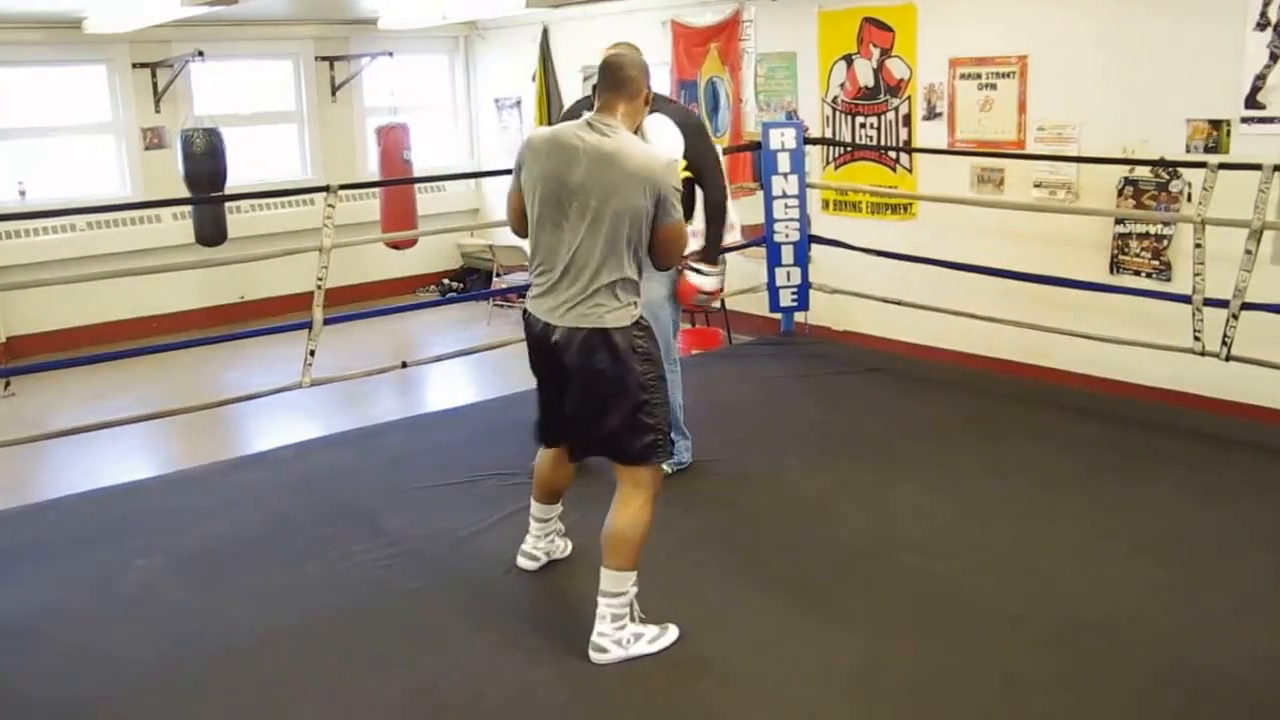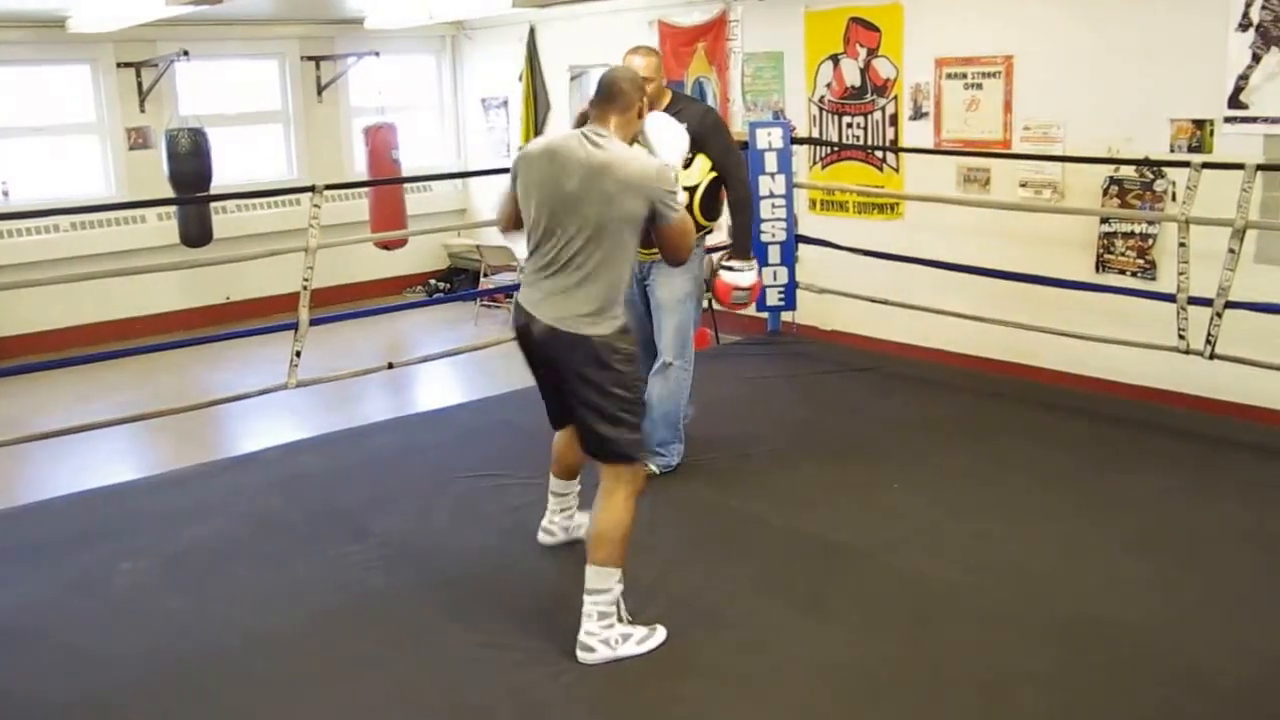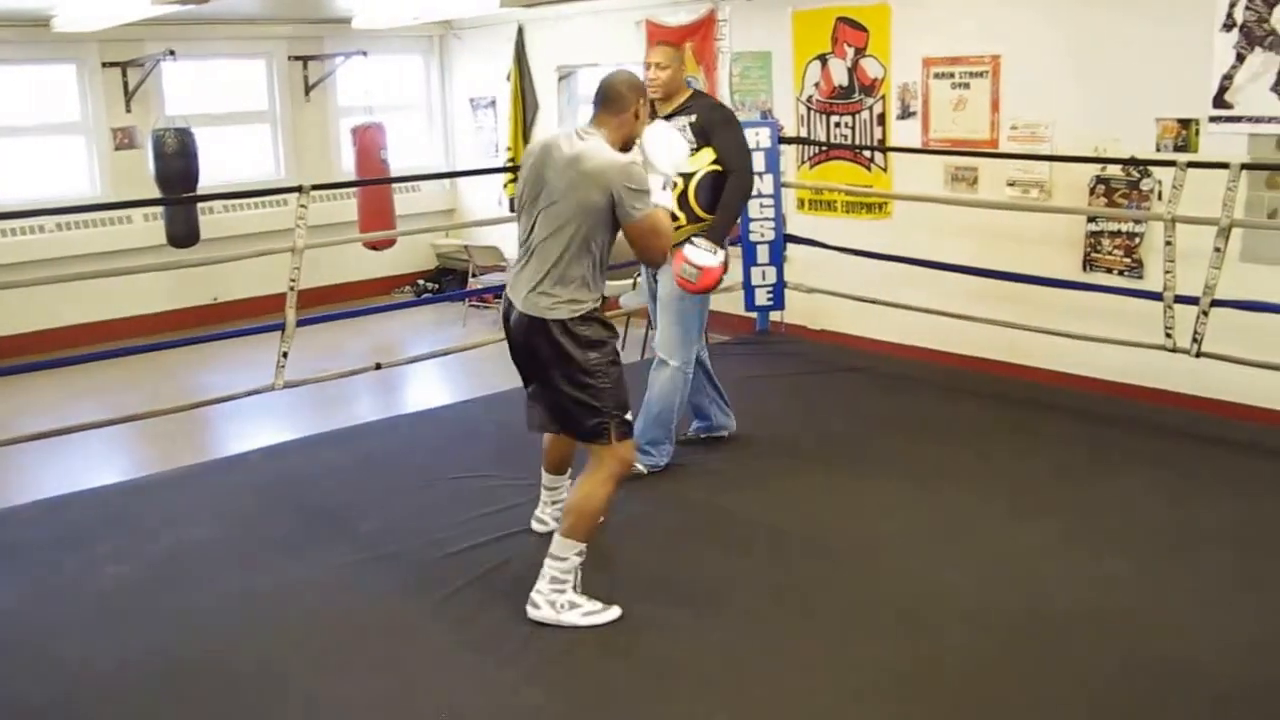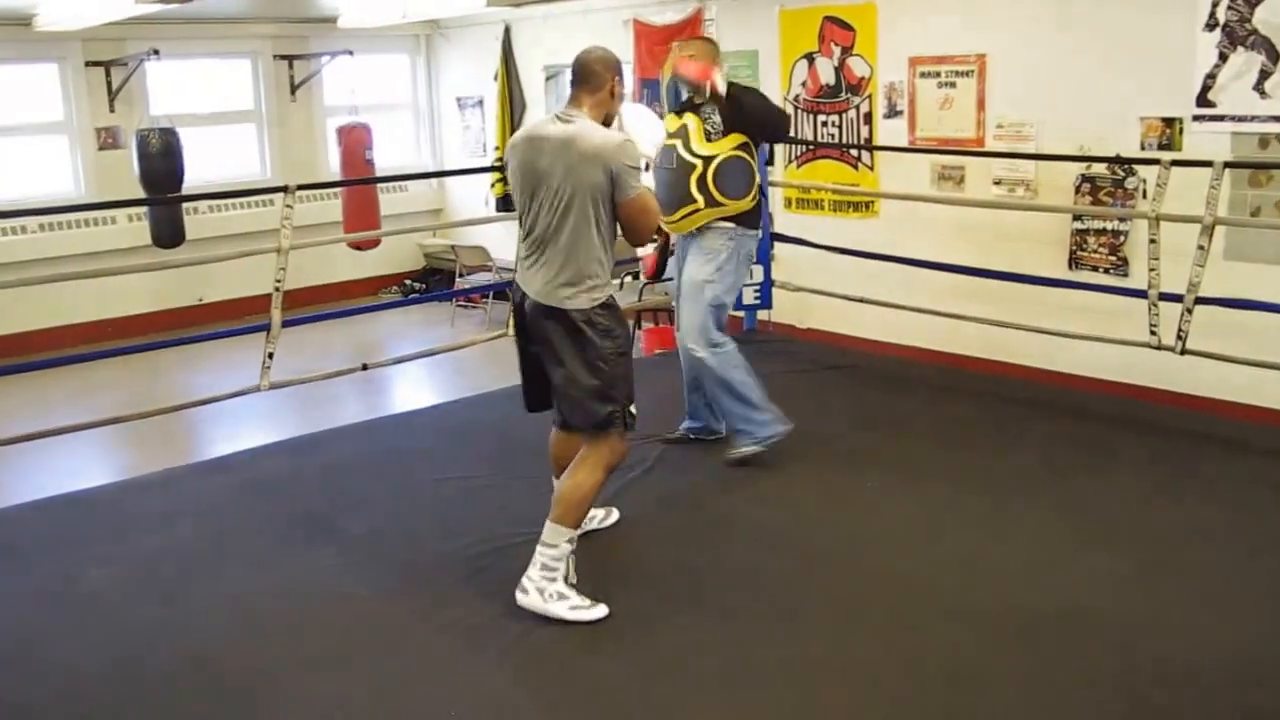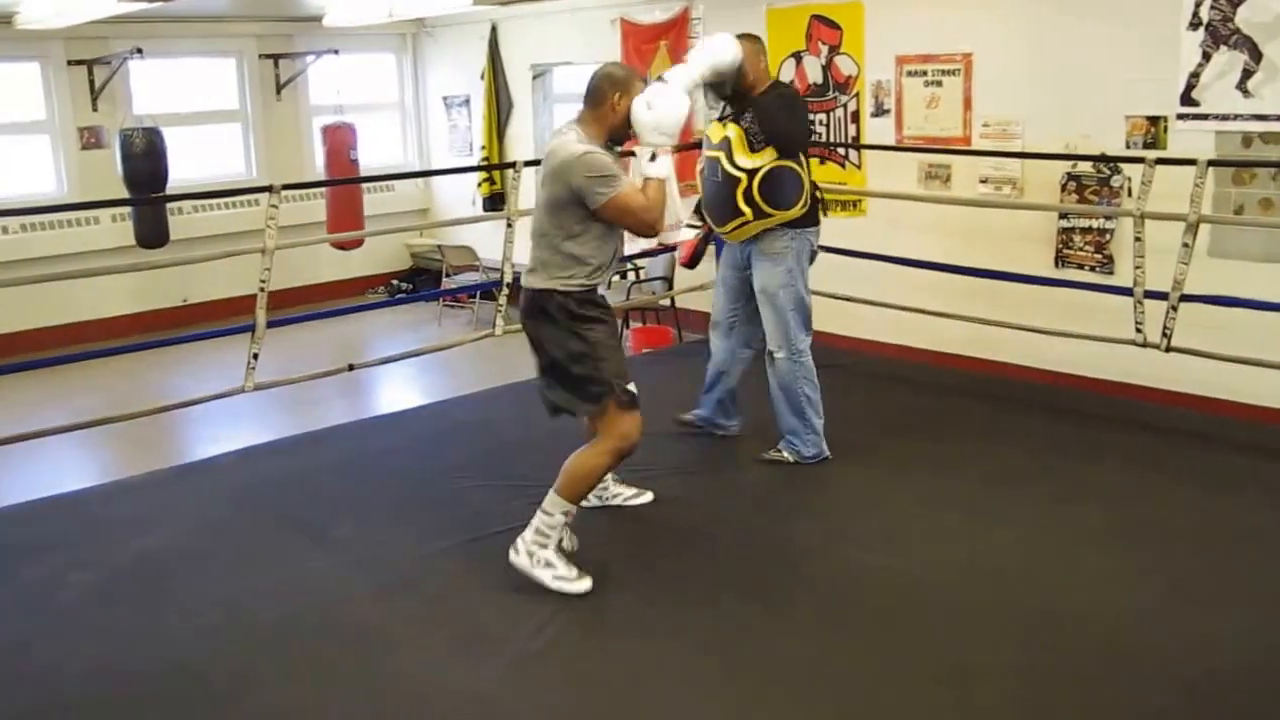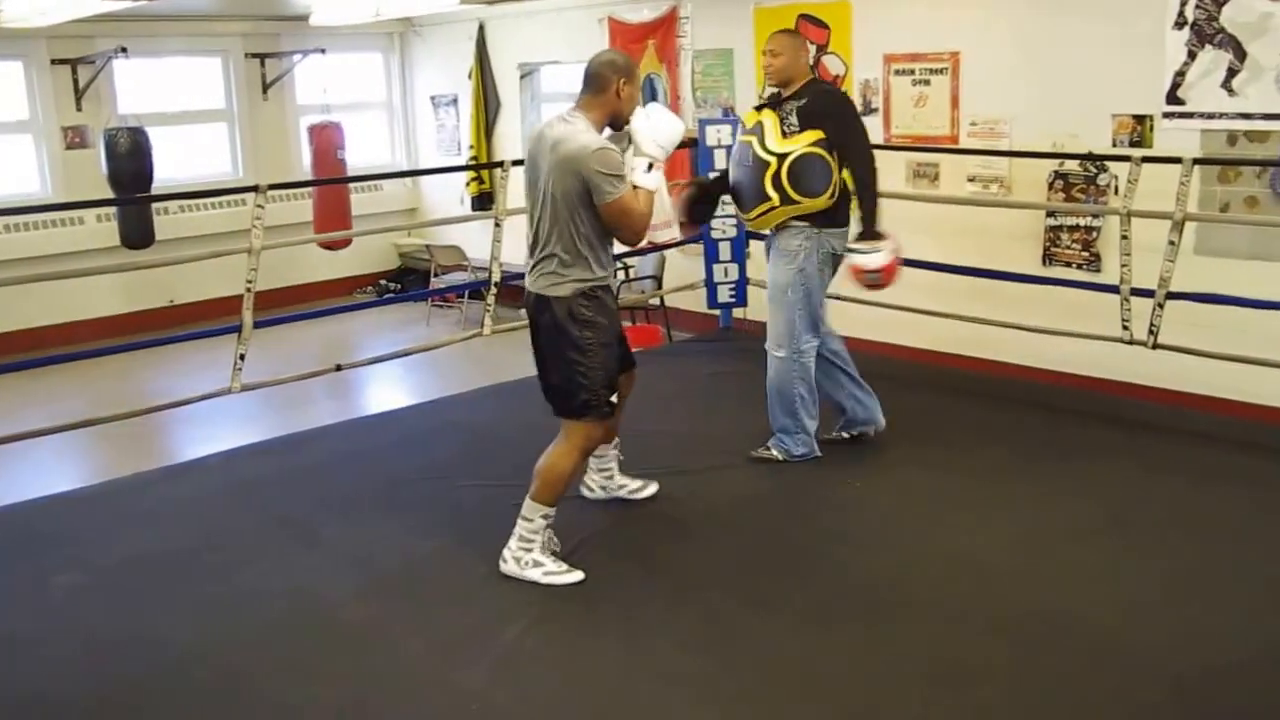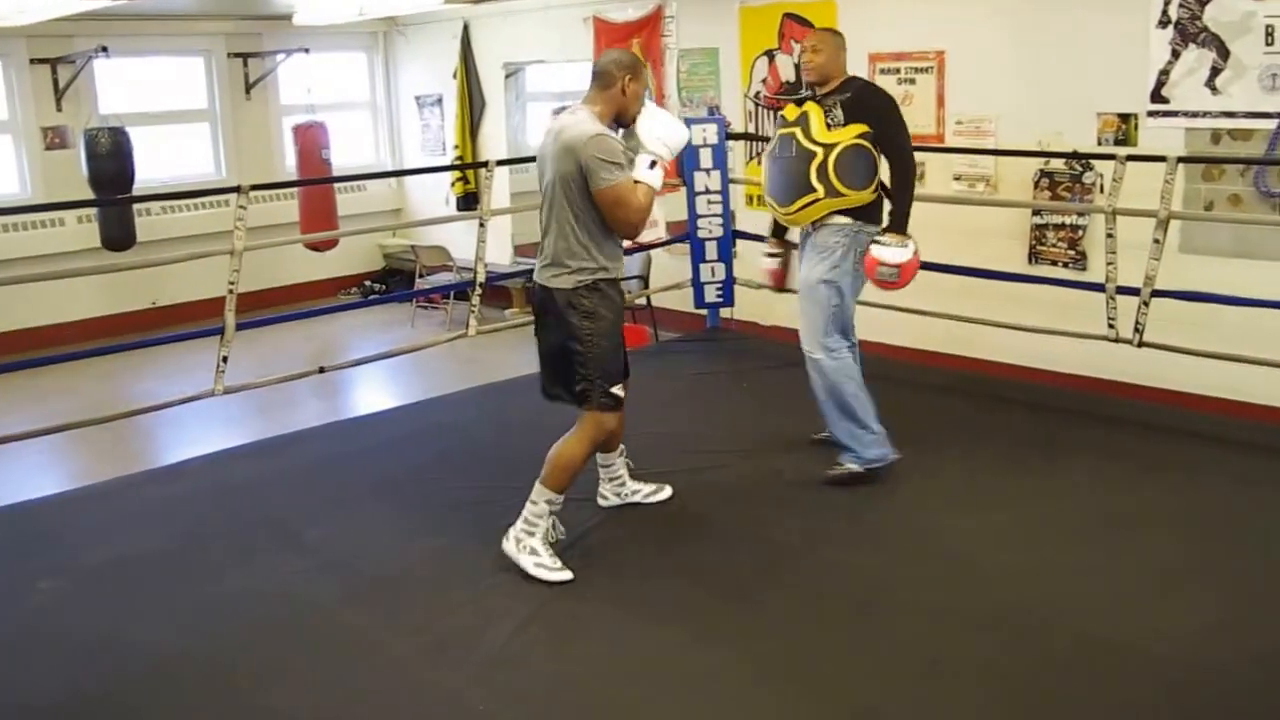
dt=0.4s
person 1, frame 1
left shoulder: (537, 144)
right shoulder: (655, 168)
left elbow: (518, 224)
right elbow: (666, 258)
left hip: (542, 320)
right hip: (607, 333)
left knee: (559, 437)
right knee: (639, 477)
left ankle: (539, 541)
right ankle: (613, 628)
person 1, frame 2
left shoulder: (542, 154)
right shoulder: (648, 174)
left elbow: (509, 222)
right elbow: (681, 251)
left hip: (533, 319)
right hip: (589, 335)
left knee: (578, 417)
right knee: (624, 474)
left ankle: (560, 517)
right ankle: (601, 626)
person 1, frame 3
left shoulder: (544, 146)
right shoulder: (622, 170)
right elbow: (654, 252)
right wrist: (659, 186)
left hip: (520, 307)
right hip: (567, 321)
left knee: (567, 419)
right knee: (611, 455)
left ankle: (552, 509)
right ankle: (555, 591)
person 1, frame 4
left shoulder: (524, 139)
right shoulder: (614, 149)
right elbow: (642, 233)
right wrist: (641, 168)
left hip: (530, 295)
right hip: (580, 309)
left knee: (573, 416)
right knee: (606, 443)
left ankle: (572, 513)
right ankle: (544, 578)
person 1, frame 5
left shoulder: (581, 139)
right shoulder: (583, 161)
left elbow: (623, 151)
right elbow: (649, 220)
right wrist: (659, 152)
left hip: (576, 296)
right hip: (561, 304)
left knee: (616, 400)
right knee: (621, 430)
left ankle: (601, 484)
right ankle: (537, 543)
person 1, frame 6
left shoulder: (547, 132)
right shoulder: (596, 152)
right elbow: (633, 231)
left wrist: (634, 162)
right wrist: (649, 163)
left hip: (556, 287)
right hip: (573, 298)
left knee: (618, 383)
right knee: (581, 428)
left ankle: (604, 476)
right ankle: (523, 548)
person 1, frame 7
left shoulder: (561, 128)
right shoulder: (596, 141)
right elbow: (629, 223)
left wrist: (640, 159)
right wrist: (651, 162)
left hip: (582, 283)
right hip: (576, 292)
left knee: (613, 391)
right knee: (599, 420)
left ankle: (615, 483)
right ankle: (527, 532)
person 2, frame 1
left shoulder: (677, 120)
right shoulder: (583, 113)
left elbow: (714, 186)
left wrist: (709, 256)
left knee: (658, 356)
left ankle: (675, 449)
person 2, frame 2
left shoulder: (697, 119)
left elbow: (737, 181)
left wrist: (740, 251)
left knee: (671, 354)
right knee: (643, 349)
left ankle: (661, 450)
right ankle: (663, 417)
person 2, frame 3
left shoulder: (709, 114)
left elbow: (741, 175)
left wrist: (713, 232)
left knee: (671, 352)
right knee: (683, 343)
left ankle: (650, 450)
right ankle: (714, 419)
person 2, frame 4
left shoulder: (732, 104)
right shoulder: (685, 112)
left elbow: (777, 126)
left wrist: (723, 90)
left hip: (724, 235)
right hip: (690, 234)
left knee: (704, 336)
right knee: (690, 334)
left ankle: (760, 426)
right ankle: (705, 420)
person 2, frame 5
left shoulder: (784, 102)
right shoulder: (729, 109)
left elbow: (793, 143)
left wrist: (750, 93)
right wrist: (702, 225)
left hip: (783, 238)
right hip: (742, 237)
left knee: (785, 344)
right knee: (728, 327)
left ankle: (805, 442)
right ankle: (716, 413)
person 2, frame 6
left shoulder: (824, 101)
right shoulder: (772, 107)
left elbow: (860, 161)
right elbow: (748, 168)
left wrist: (870, 228)
right wrist: (711, 189)
left hip: (812, 233)
right hip: (788, 233)
left knee: (788, 340)
right knee: (811, 332)
left ankle: (794, 441)
right ankle: (863, 414)
person 2, frame 7
left shoulder: (865, 98)
right shoulder: (807, 106)
left elbow: (902, 161)
left wrist: (896, 225)
right wrist: (776, 239)
left hip: (842, 232)
right hip: (813, 232)
left knee: (824, 342)
right knee: (832, 336)
left ankle: (868, 448)
right ankle: (848, 425)
